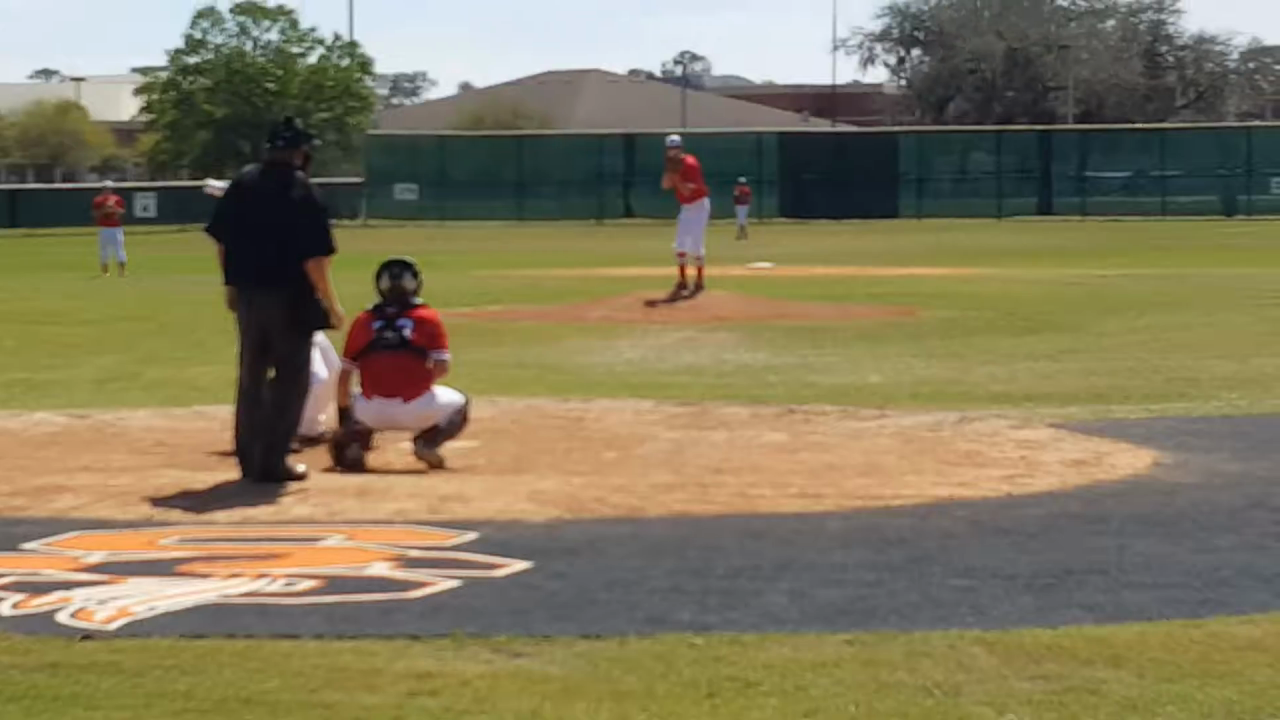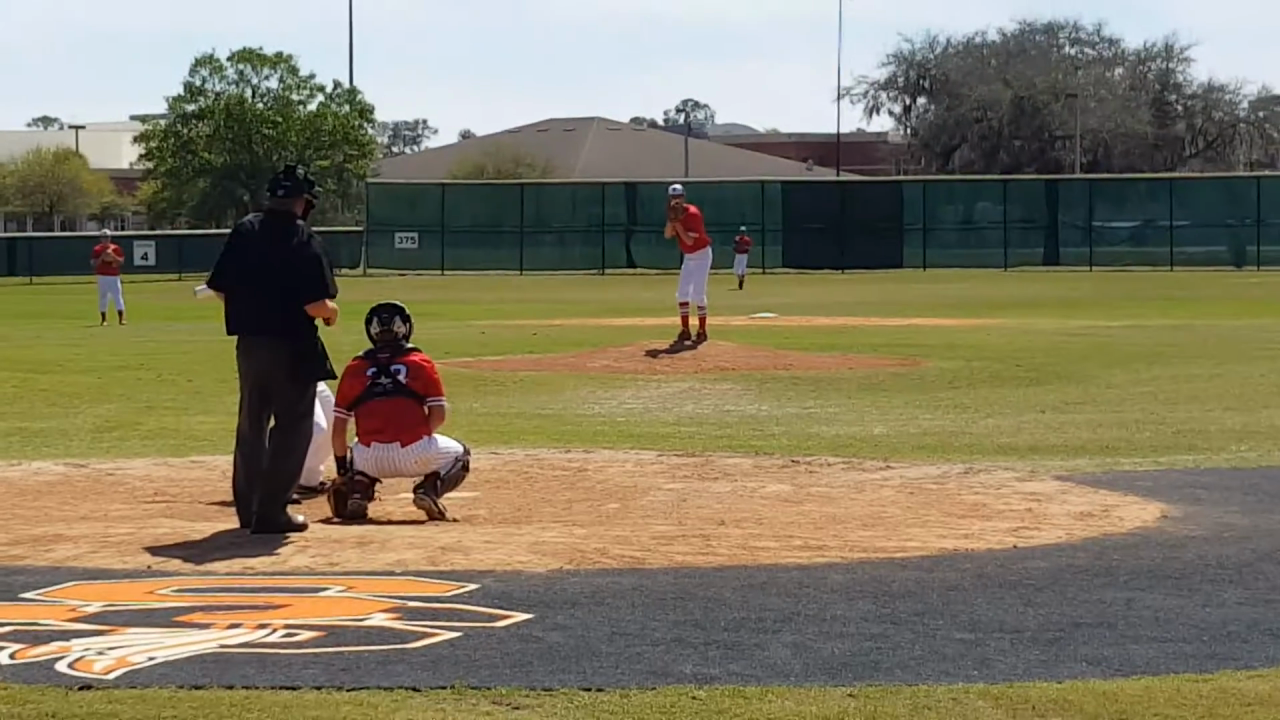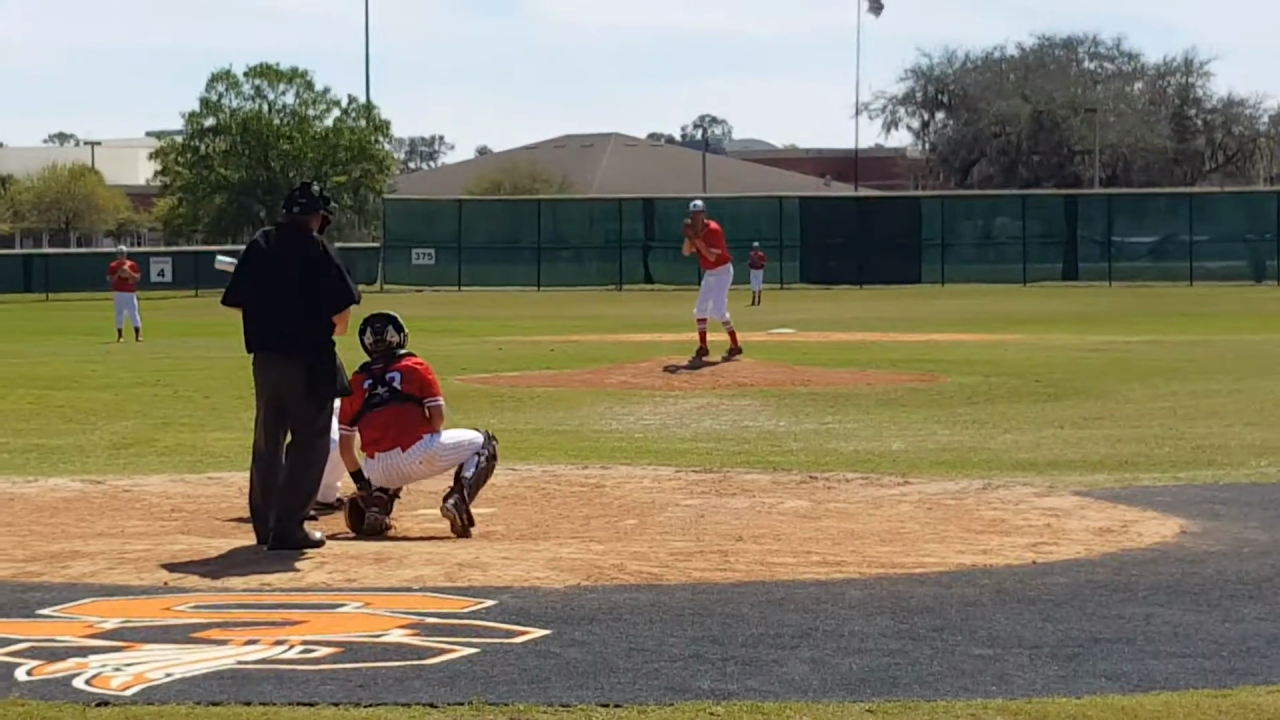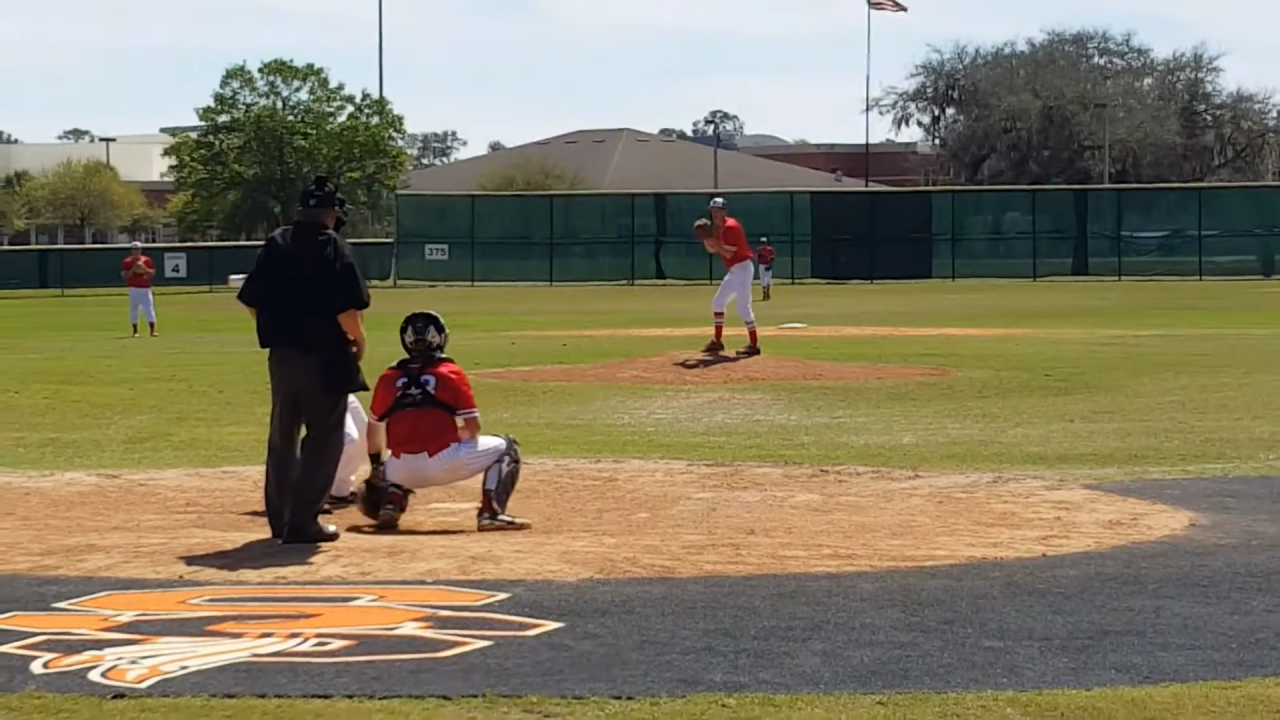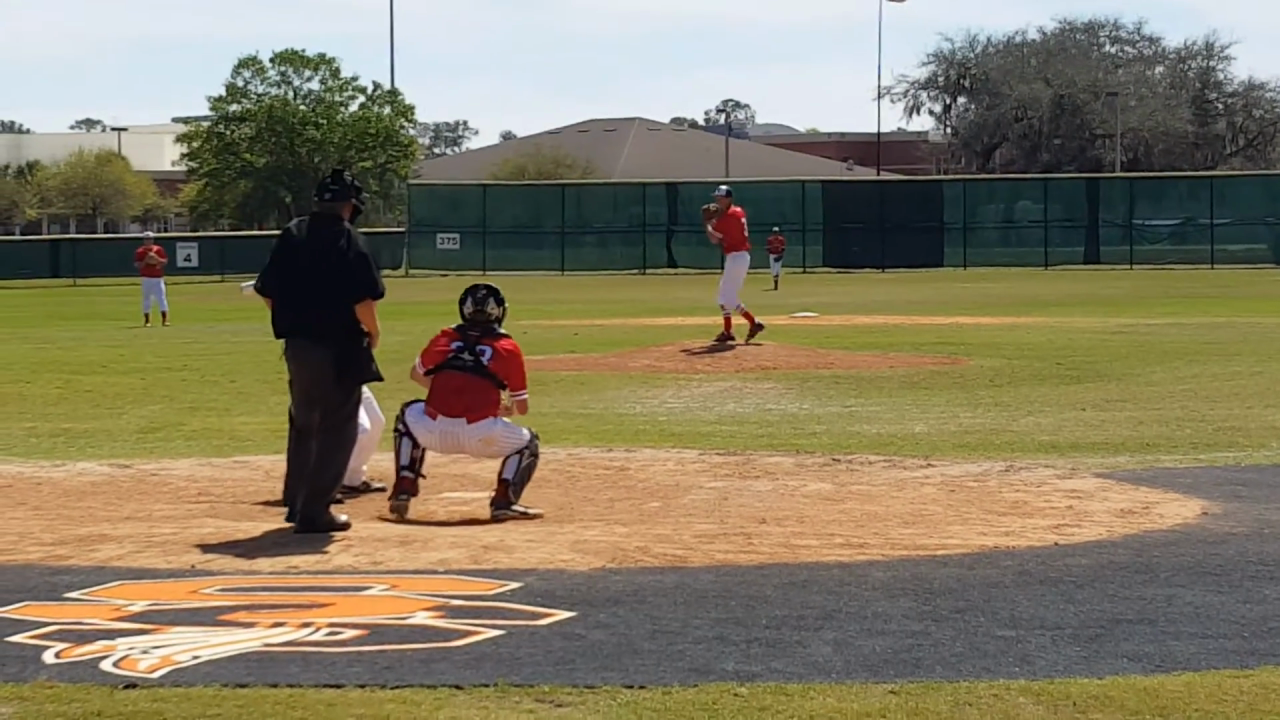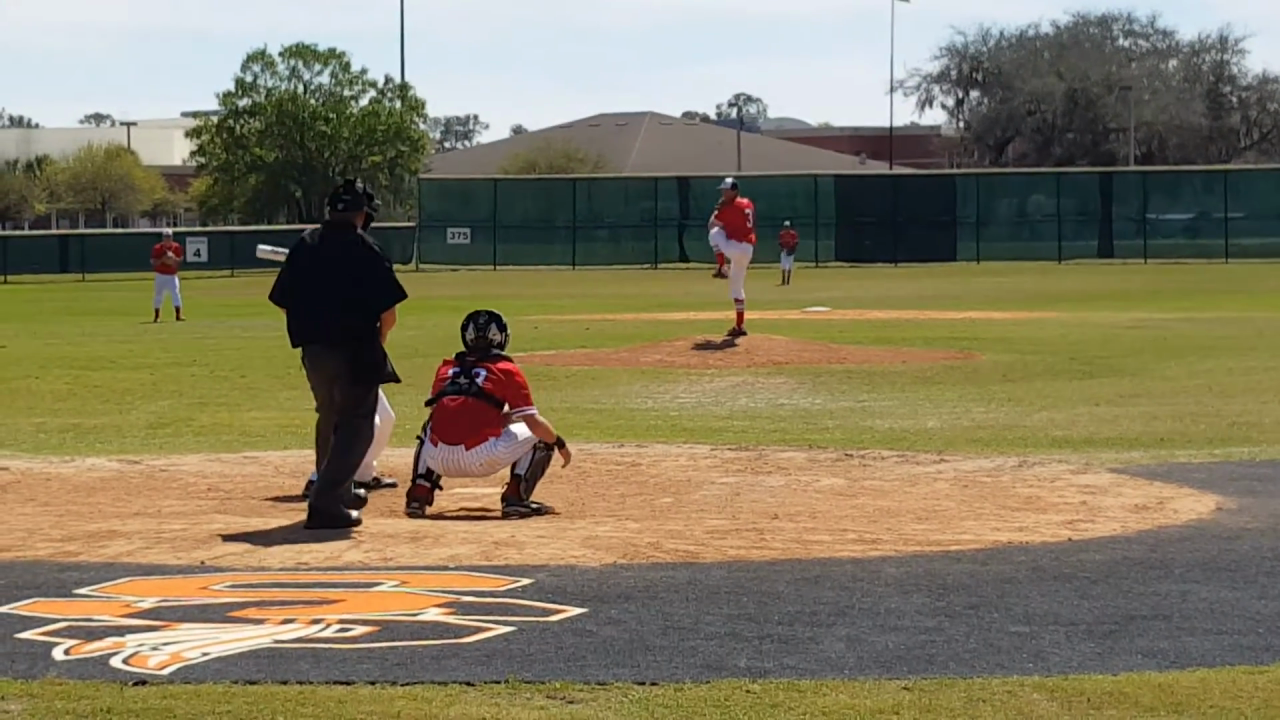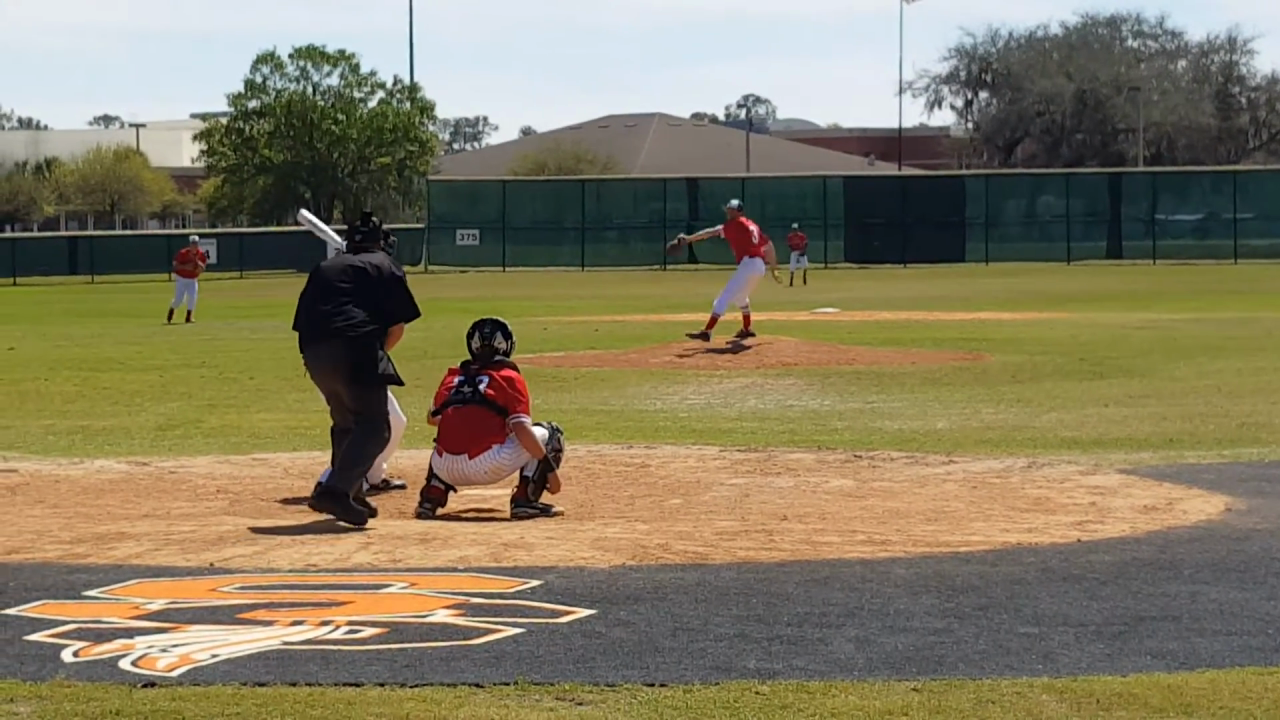
dt=0.4s
person 1, frame 1
left shoulder: (243, 182)
right shoulder: (301, 190)
left elbow: (223, 242)
right elbow: (314, 257)
left wrist: (232, 284)
right wrist: (329, 302)
left hip: (248, 294)
right hip: (289, 298)
left knee: (252, 377)
right knee: (290, 378)
left ankle: (250, 457)
right ankle: (271, 461)
person 1, frame 2
left shoulder: (243, 230)
right shoulder: (303, 238)
left elbow: (220, 290)
right elbow: (314, 304)
right wrist: (331, 310)
left hip: (250, 344)
right hip: (292, 348)
left knee: (251, 427)
right knee: (292, 428)
left ankle: (249, 508)
right ankle: (271, 512)
person 1, frame 3
left shoulder: (259, 245)
right shoulder: (318, 249)
left elbow: (237, 300)
right elbow: (341, 314)
right wrist: (333, 329)
left hip: (265, 359)
right hip: (309, 361)
left knee: (267, 443)
right knee: (309, 444)
left ankle: (265, 524)
right ankle: (287, 527)
person 1, frame 4
left shoulder: (275, 244)
right shoulder: (333, 247)
left elbow: (253, 304)
right elbow: (348, 313)
right wrist: (359, 338)
left hip: (281, 355)
right hip: (324, 358)
left knee: (282, 437)
right knee: (324, 438)
left ankle: (281, 518)
right ankle: (302, 522)
person 1, frame 5
left shoulder: (291, 234)
right shoulder: (349, 239)
left elbow: (268, 295)
right elbow: (362, 302)
right wrist: (373, 332)
left hip: (297, 345)
right hip: (339, 348)
left knee: (303, 422)
right knee: (337, 429)
left ankle: (297, 503)
right ankle: (313, 511)
person 1, frame 6
left shoulder: (305, 243)
right shoulder: (364, 248)
left elbow: (282, 301)
right elbow: (388, 312)
right wrist: (380, 335)
left hip: (313, 349)
right hip: (355, 351)
left knee: (330, 420)
right knee: (355, 427)
left ankle: (336, 493)
right ankle: (326, 505)
person 1, frame 7
left shoulder: (323, 268)
right shoulder: (385, 265)
left elbow: (303, 320)
right elbow: (397, 327)
right wrist: (378, 352)
left hip: (315, 352)
right hip: (355, 349)
left knee: (346, 422)
right knee: (374, 426)
left ankle: (347, 494)
right ankle: (337, 490)
person 2, frame 1
left shoulder: (363, 321)
right shoulder: (428, 318)
left elbow: (344, 379)
right elbow: (442, 367)
left wrist: (343, 422)
left hip: (372, 412)
right hip: (417, 409)
left knee: (354, 399)
right knee: (459, 404)
left ankle: (355, 443)
right ankle: (429, 441)
person 2, frame 2
left shoulder: (355, 369)
right shoulder: (421, 363)
left elbow: (339, 429)
right elbow: (438, 415)
left wrist: (342, 471)
left hip: (371, 460)
right hip: (414, 455)
right knee: (460, 455)
left ankle: (357, 493)
right ankle: (430, 488)
person 2, frame 3
left shoulder: (355, 382)
right shoulder: (416, 367)
left elbow: (345, 446)
right elbow: (438, 416)
left wrist: (362, 485)
left hip: (379, 471)
right hip: (419, 452)
right knee: (484, 443)
left ankle: (376, 507)
right ankle: (457, 500)
person 2, frame 4
left shoulder: (389, 378)
right shoulder: (451, 372)
left elbow: (374, 428)
right elbow: (473, 425)
left wrist: (377, 467)
right wrist: (460, 449)
left hip: (404, 470)
right hip: (445, 461)
right knee: (507, 448)
left ankle: (391, 502)
right ankle: (492, 511)
person 2, frame 5
left shoulder: (444, 339)
right shoulder: (508, 347)
left elbow: (417, 375)
right elbow: (522, 408)
right wrist: (506, 408)
left hip: (435, 431)
right hip: (480, 432)
left knee: (408, 416)
right knee: (528, 442)
left ankle: (403, 490)
right ankle: (505, 500)
person 2, frame 6
left shoulder: (446, 368)
right shoulder: (507, 370)
right elbow: (533, 422)
right wrist: (560, 444)
left hip: (439, 459)
right hip: (483, 457)
left knee: (432, 426)
right knee: (542, 436)
left ankle: (418, 496)
right ankle: (516, 499)
person 2, frame 7
left shoulder: (452, 376)
right shoulder: (510, 377)
left elbow: (433, 418)
right elbow: (522, 430)
right wrist: (550, 467)
left hip: (445, 468)
right hip: (488, 465)
right knee: (550, 434)
left ankle: (431, 498)
right ankle: (525, 500)
